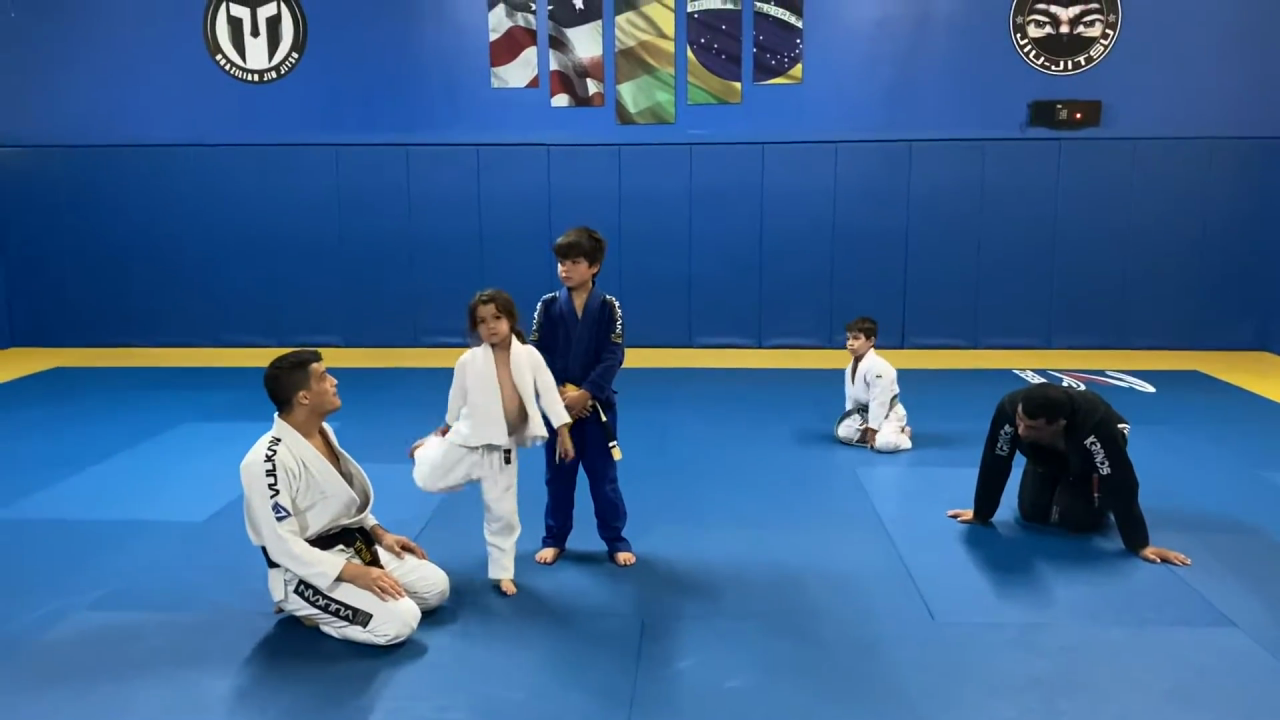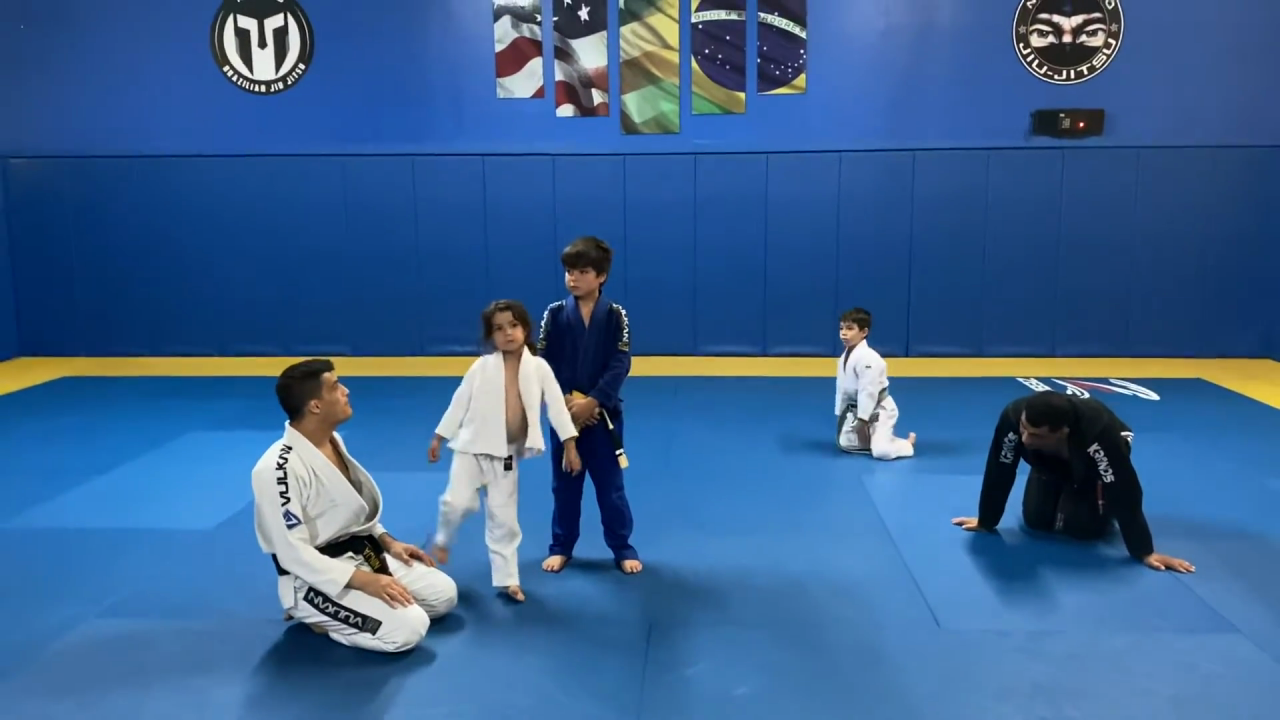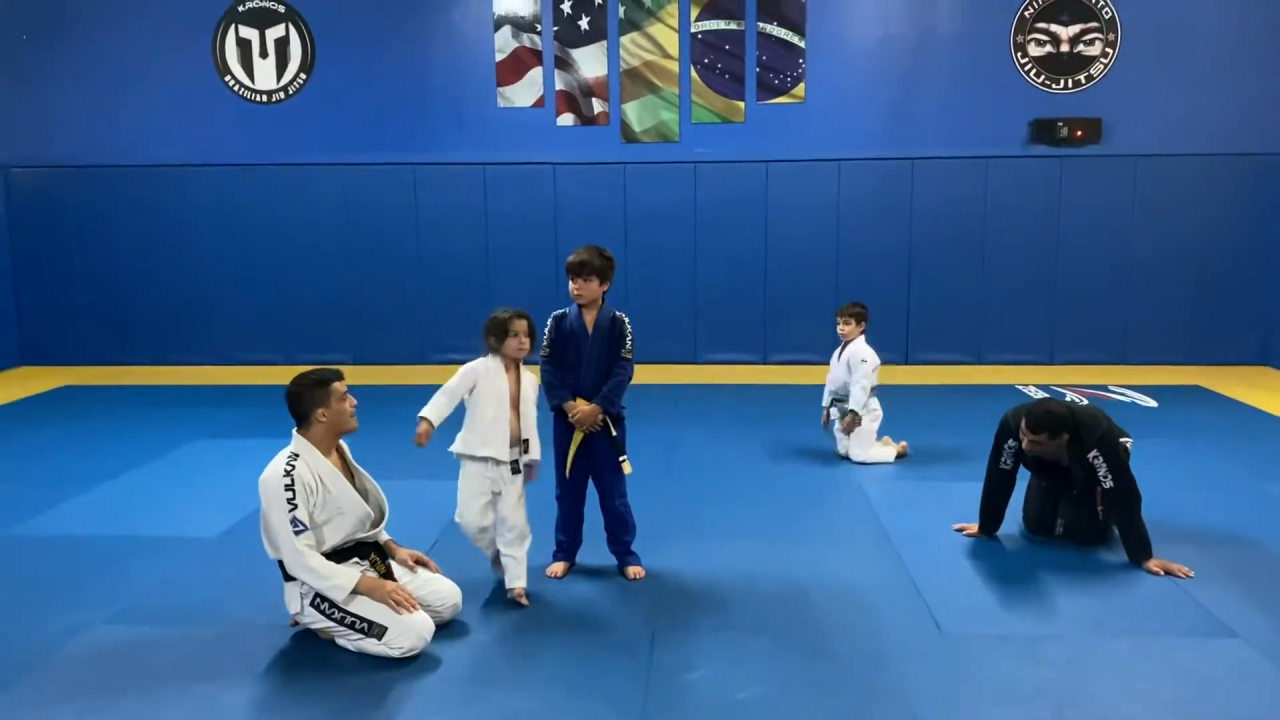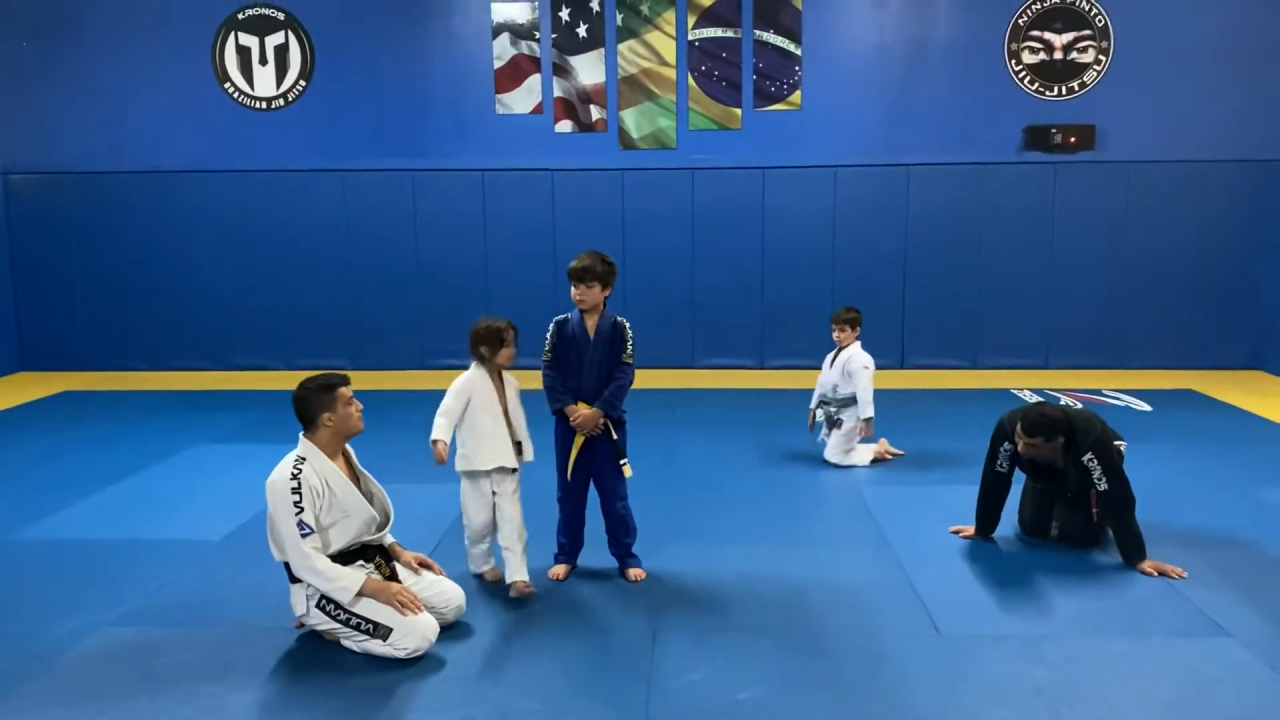
dt=0.2s
person 1, frame 1
left shoulder: (608, 307)
right shoulder: (547, 306)
left elbow: (612, 358)
right elbow: (537, 355)
left wrist: (584, 395)
right wrist: (559, 393)
left hip: (597, 404)
left knee: (603, 475)
right knee: (558, 476)
left ankle: (616, 540)
right ankle: (554, 539)
person 1, frame 2
left shoulder: (615, 316)
right shoulder: (554, 314)
left elbow: (619, 366)
right elbow: (544, 363)
left wrist: (591, 402)
right wrist: (567, 401)
left hip: (604, 412)
right hip: (564, 412)
left knee: (609, 484)
right knee: (564, 483)
left ankle: (622, 548)
right ankle: (561, 547)
person 1, frame 3
left shoulder: (618, 323)
right shoulder: (557, 322)
left elbow: (622, 373)
right elbow: (548, 370)
left wrist: (595, 409)
right wrist: (570, 407)
left hip: (607, 419)
right hip: (567, 419)
left knee: (613, 490)
right knee: (568, 490)
left ankle: (626, 554)
right ankle: (564, 553)
person 1, frame 4
left shoulder: (619, 328)
right shoulder: (559, 327)
left elbow: (623, 377)
right elbow: (550, 375)
left wrist: (596, 413)
right wrist: (572, 411)
left hip: (608, 423)
right hip: (569, 423)
left knee: (614, 493)
right knee: (570, 493)
left ankle: (627, 556)
right ankle: (566, 556)
person 2, frame 1
left shoulder: (529, 355)
right shoulder: (469, 359)
left elbow: (549, 393)
right elbow: (458, 397)
left wrist: (563, 433)
right wrist: (445, 429)
left hip: (505, 448)
right hip: (468, 440)
left knee: (502, 513)
right knee: (429, 479)
left ankle: (502, 573)
right ankle: (426, 450)
person 2, frame 2
left shoulder: (538, 368)
right shoulder: (481, 366)
left elbow: (557, 406)
right elbow: (461, 401)
left wrist: (570, 445)
right wrist: (440, 436)
left hip: (508, 455)
right hip: (473, 448)
left knee: (504, 519)
right knee: (457, 502)
left ankle: (507, 578)
right ankle: (442, 540)
person 2, frame 3
left shoulder: (529, 379)
right shoulder: (478, 369)
right elbow: (448, 394)
left wrist: (531, 459)
right wrist: (426, 421)
left hip: (512, 461)
right hip: (479, 459)
left knee: (515, 524)
right knee: (471, 519)
left ankle: (516, 582)
right ankle: (493, 554)
person 2, frame 4
left shoulder: (509, 381)
right shoulder: (467, 382)
right elbow: (446, 414)
left wrist: (519, 458)
right wrist: (439, 442)
left hip: (507, 465)
right hip: (477, 467)
left knee: (512, 523)
right knee: (478, 522)
left ankle: (517, 578)
right ankle: (483, 565)
person 3, frame 1
left shoulder: (322, 431)
right shoulder: (268, 461)
right elbow: (283, 546)
left wrist: (380, 534)
right wrist: (354, 574)
right hip: (306, 572)
left knee: (435, 587)
right knee: (399, 621)
left ankle: (330, 605)
right ankle: (304, 608)
person 3, frame 2
left shoulder: (331, 440)
right shoulder: (279, 469)
right elbow: (293, 553)
left wrist: (388, 541)
right wrist: (363, 582)
right hip: (315, 579)
left knee: (443, 594)
right knee: (407, 629)
left ankle: (347, 610)
right ankle: (314, 615)
person 3, frame 3
left shoulder: (338, 448)
right shoulder: (287, 475)
right elbow: (299, 559)
left wrist: (393, 548)
right wrist: (369, 587)
right hip: (321, 585)
left knee: (448, 599)
right knee: (413, 634)
left ankle: (343, 618)
right ankle: (320, 621)
person 3, frame 4
left shoulder: (343, 452)
right shoulder: (293, 479)
right elbow: (306, 562)
left wrist: (397, 551)
right wrist: (375, 589)
right hip: (326, 587)
left knee: (452, 601)
right knee: (418, 634)
left ankle: (339, 621)
right ankle: (325, 623)
person 4, frame 1
left shoulder: (1096, 424)
right shoulder: (1009, 408)
left elbow: (1121, 484)
right elbow: (994, 465)
left wrist: (1140, 545)
right wrist: (981, 514)
left hip: (1089, 461)
right hip: (1046, 457)
left knee: (1079, 519)
right knee: (1031, 513)
left ankle: (1099, 500)
right ankle: (1058, 485)
person 4, frame 2
left shoulder: (1100, 432)
right shoulder: (1013, 416)
left elbow: (1124, 491)
right elbow: (999, 472)
left wrist: (1144, 551)
right wrist: (985, 521)
left hip: (1092, 469)
right hip: (1051, 465)
left knee: (1084, 526)
right knee: (1036, 520)
left ankle: (1103, 507)
right ankle: (1062, 494)
person 4, frame 3
left shoulder: (1099, 438)
right shoulder: (1013, 423)
left elbow: (1124, 498)
right elbow: (999, 479)
left wrist: (1143, 557)
right wrist: (986, 527)
left hip: (1092, 475)
right hip: (1050, 471)
left knee: (1085, 532)
right knee: (1036, 526)
left ankle: (1104, 514)
right ankle: (1064, 501)
person 4, frame 4
left shoulder: (1093, 442)
right shoulder: (1008, 427)
left elbow: (1117, 500)
right elbow: (995, 481)
left wrist: (1137, 558)
right wrist: (982, 529)
left hip: (1087, 477)
right hip: (1045, 474)
left knee: (1079, 534)
right knee: (1032, 528)
left ankle: (1099, 517)
right ankle: (1059, 503)
